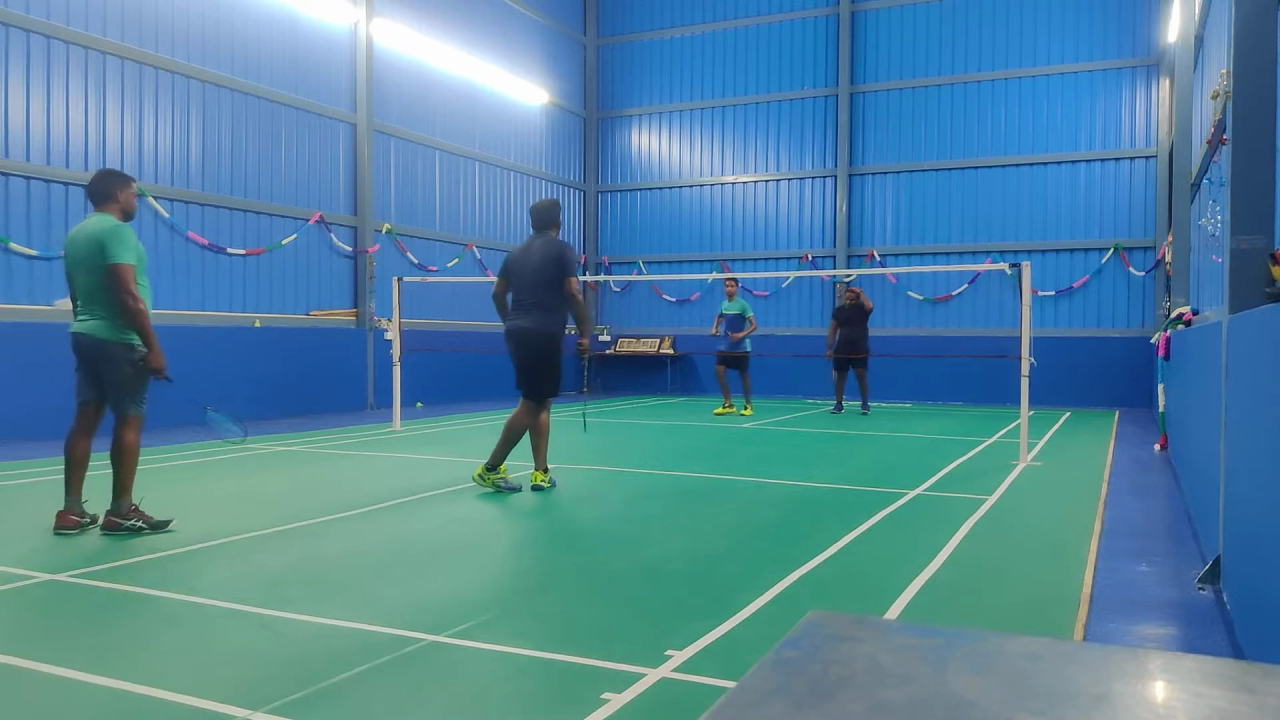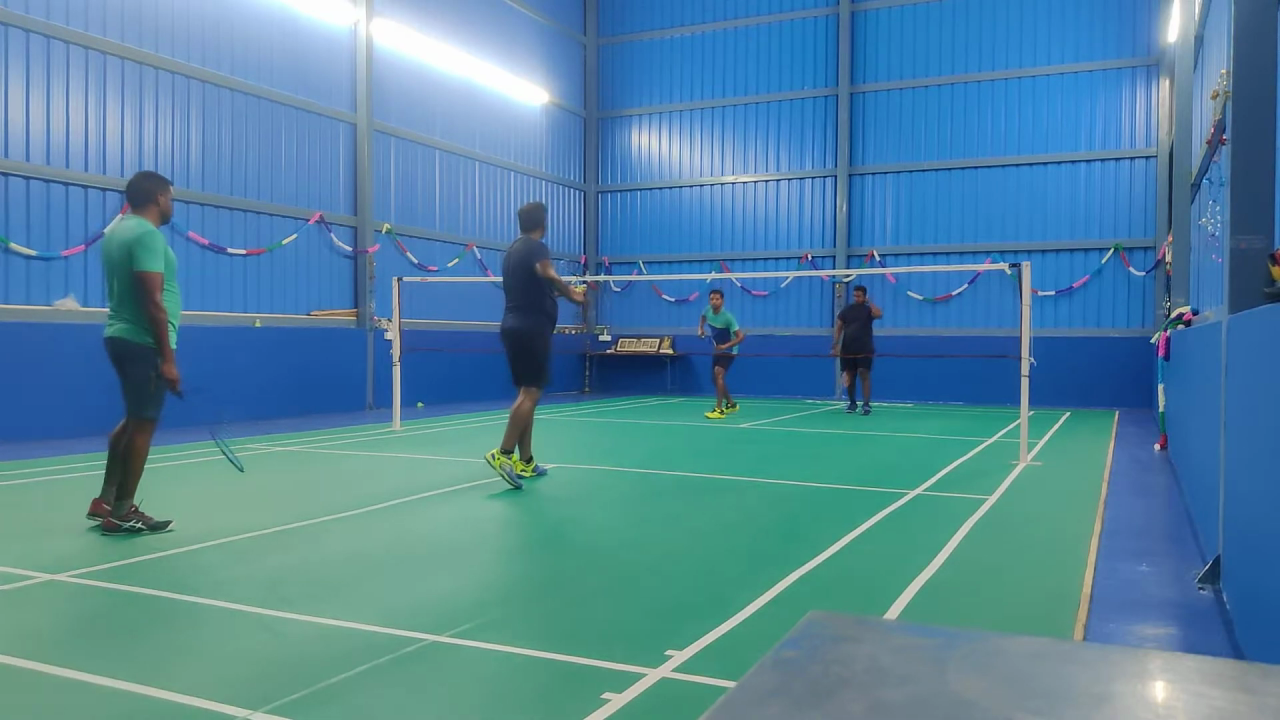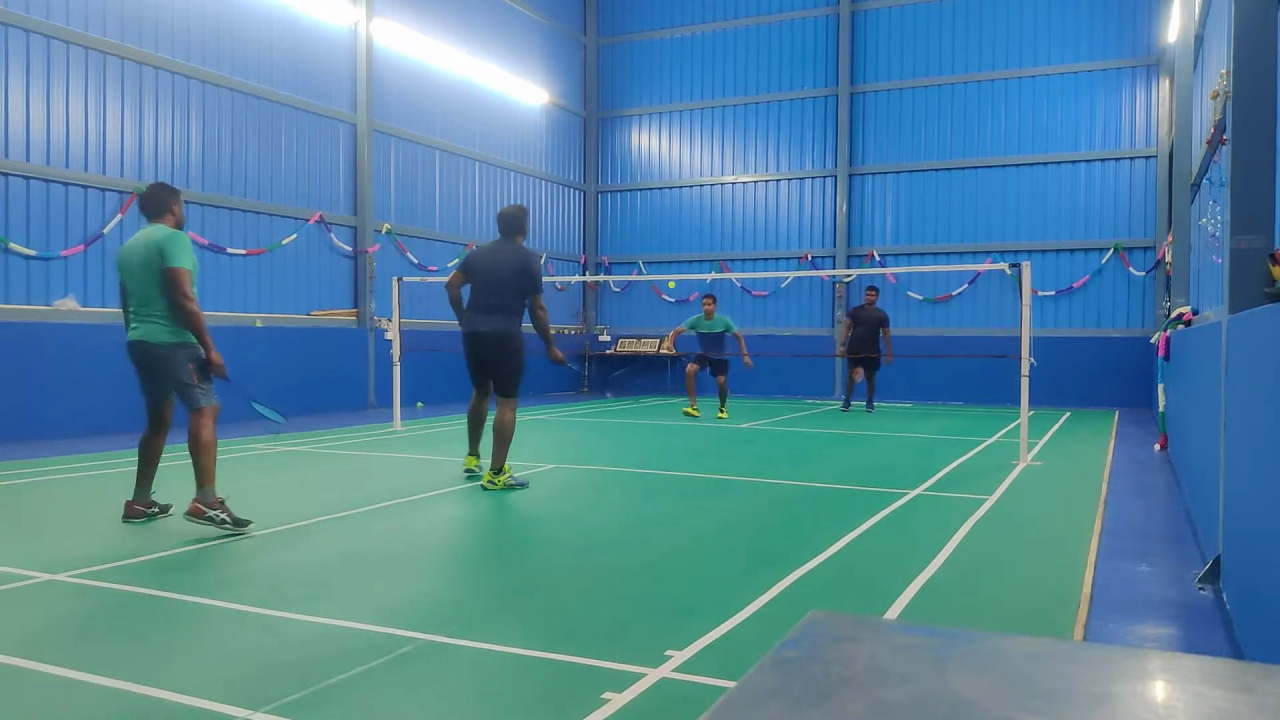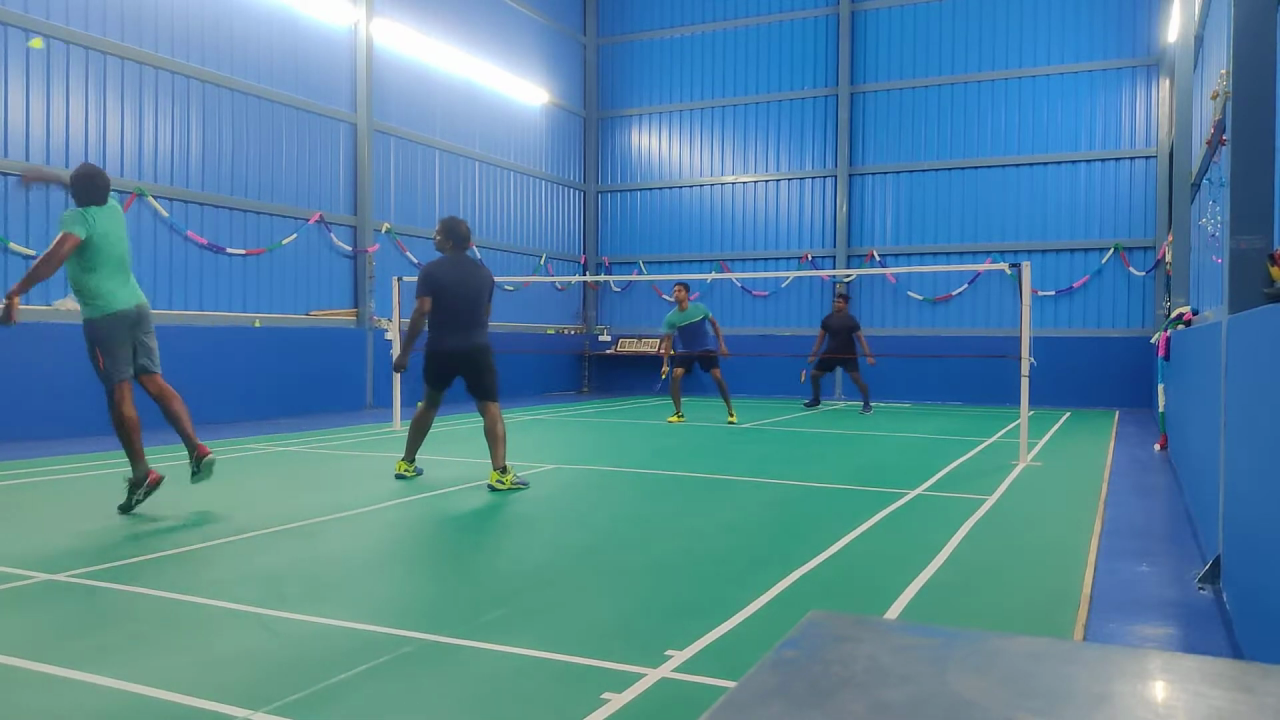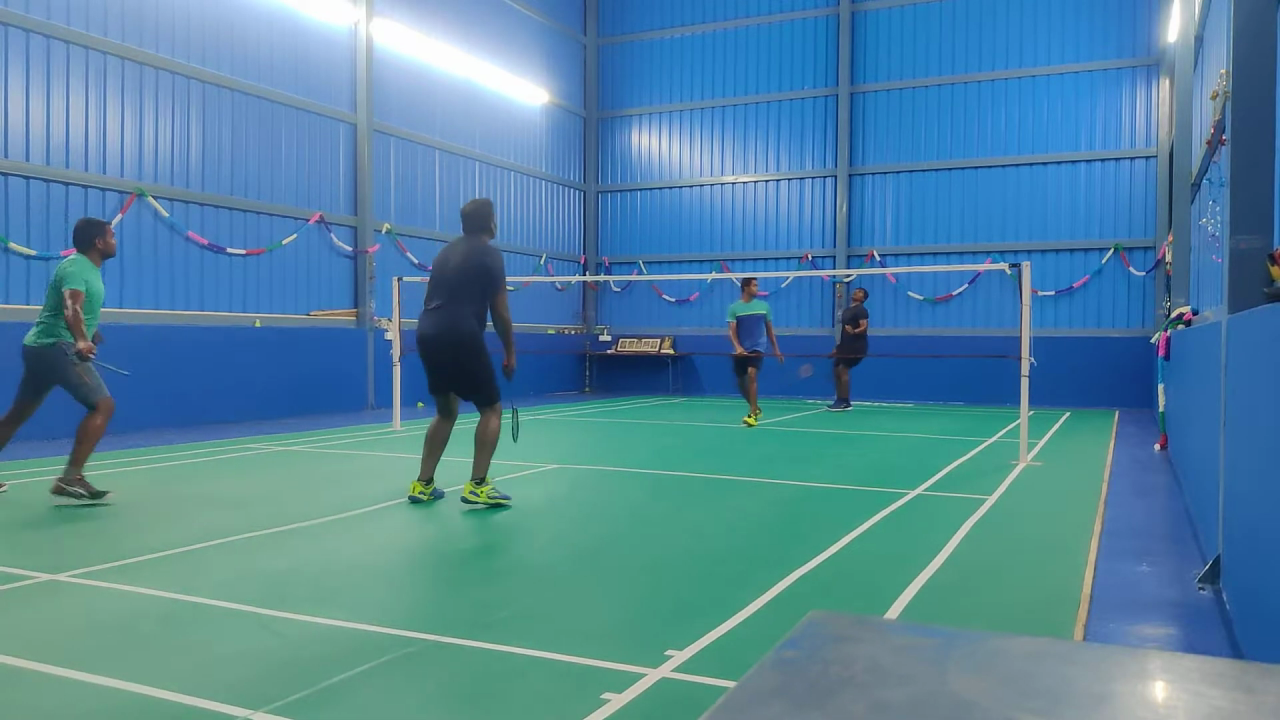
dt=1s
person 1, frame 1
left shoulder: (76, 234)
right shoulder: (117, 231)
right elbow: (128, 295)
right wrist: (153, 347)
left hip: (86, 336)
right hip: (118, 341)
left knee: (85, 420)
right knee: (129, 422)
left ankle: (72, 511)
right ankle: (121, 512)
person 1, frame 2
left shoulder: (117, 232)
right shoulder: (149, 236)
right elbow: (153, 302)
right wrist: (168, 357)
left hip: (122, 337)
right hip: (145, 343)
left knee: (132, 421)
right knee: (143, 425)
left ankle: (106, 500)
right ankle: (121, 513)
person 1, frame 3
left shoulder: (128, 247)
right shoulder: (174, 239)
right elbow: (183, 298)
right wrist: (209, 348)
left hip: (139, 341)
right hip: (171, 342)
left knee: (158, 421)
right knee: (204, 413)
left ankle: (140, 501)
right ankle: (207, 501)
person 1, frame 4
left shoulder: (79, 216)
right shoulder: (111, 210)
left elbow: (56, 255)
right elbow: (86, 191)
right wrist: (50, 177)
left hip: (107, 318)
right hip: (135, 307)
left knee: (120, 396)
right knee: (153, 382)
left ankle: (142, 474)
right ankle: (196, 447)
person 1, frame 5
left shoulder: (86, 267)
right shoulder: (76, 268)
right elbow: (70, 307)
left wrist: (90, 332)
right wrist: (79, 339)
left hip: (42, 348)
right hip: (55, 349)
right knee: (103, 406)
right ankle: (71, 479)
person 2, frame 1
left shoulder: (515, 254)
right shoulder: (562, 249)
left elbow: (497, 295)
right elbow: (573, 294)
right wrist: (584, 333)
left hip: (517, 332)
right hip: (544, 335)
left knee: (542, 401)
right knee: (531, 404)
left ankle: (541, 471)
right ankle: (491, 469)
person 2, frame 2
left shoulder: (514, 250)
right shoulder: (536, 247)
right elbow: (547, 275)
left wrist: (565, 291)
right wrist: (571, 295)
left hip: (515, 327)
right hip: (531, 329)
left knee: (527, 393)
right knee: (530, 393)
left ankle: (525, 462)
right ankle: (504, 454)
person 2, frame 3
left shoulder: (479, 253)
right shoulder: (528, 259)
left elbow: (451, 285)
right elbow: (538, 310)
left wrist: (464, 319)
right wrist: (551, 347)
left hip: (474, 333)
right hip: (504, 336)
left knee: (481, 394)
right knee: (507, 404)
left ankle: (472, 457)
right ankle: (496, 473)
person 2, frame 4
left shoulder: (431, 270)
right shoulder: (484, 273)
left elbow: (421, 313)
left wrist: (404, 352)
left hip: (439, 350)
right hip: (477, 350)
left knee: (429, 404)
right knee: (490, 409)
left ankle: (406, 463)
right ankle: (500, 473)
person 2, frame 5
left shoulder: (446, 253)
right shoulder: (489, 255)
right elbow: (499, 310)
right wrist: (510, 351)
left hip: (430, 337)
right hip: (462, 339)
left knee: (447, 412)
right knee: (492, 410)
left ankle: (423, 485)
right ankle: (479, 485)
